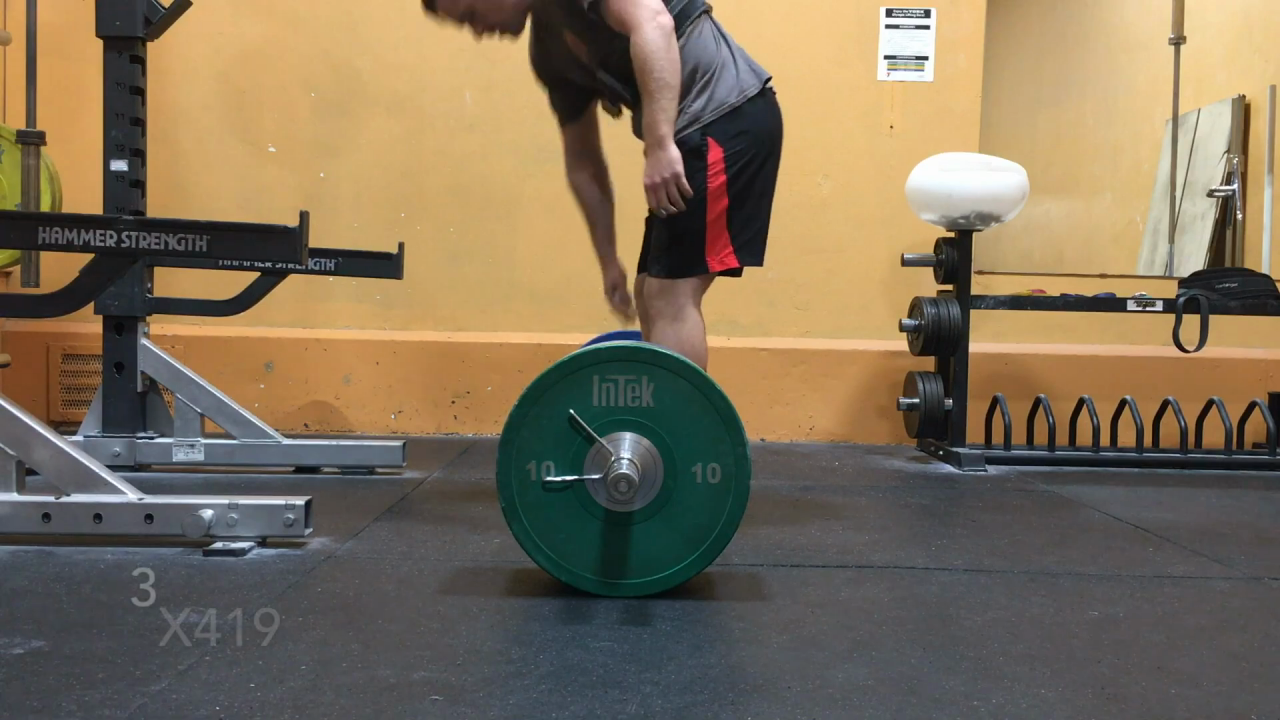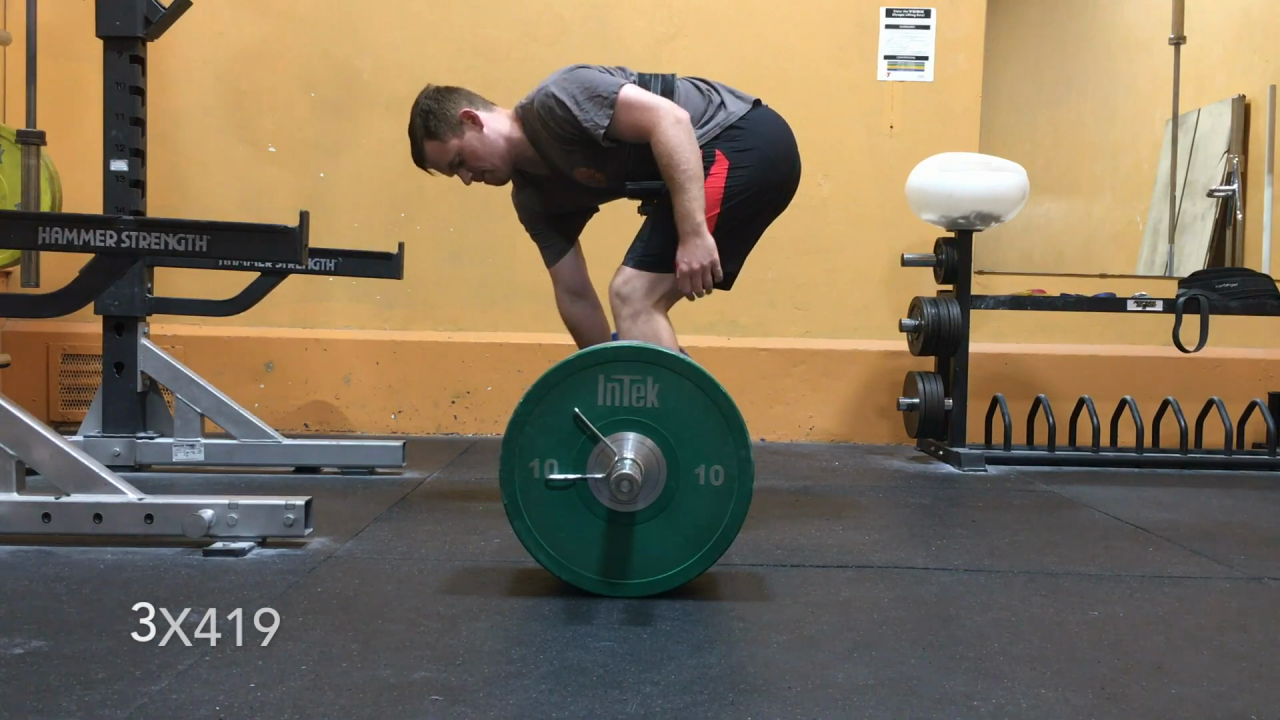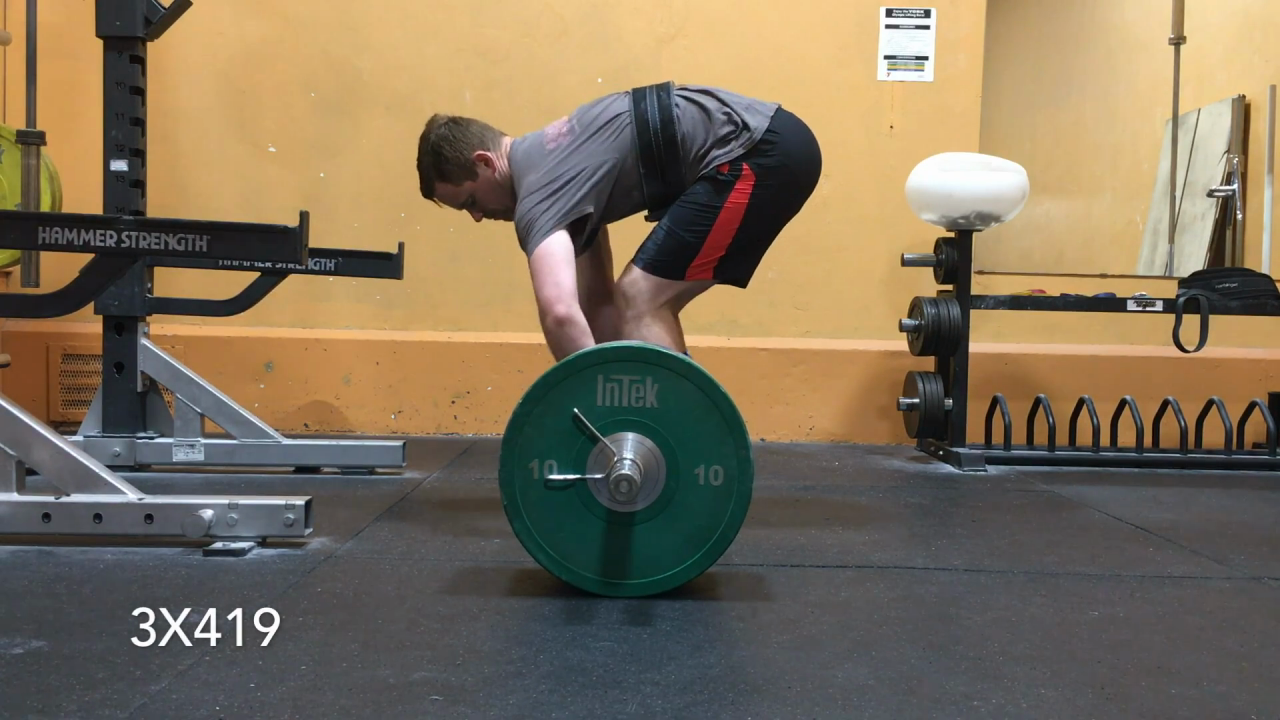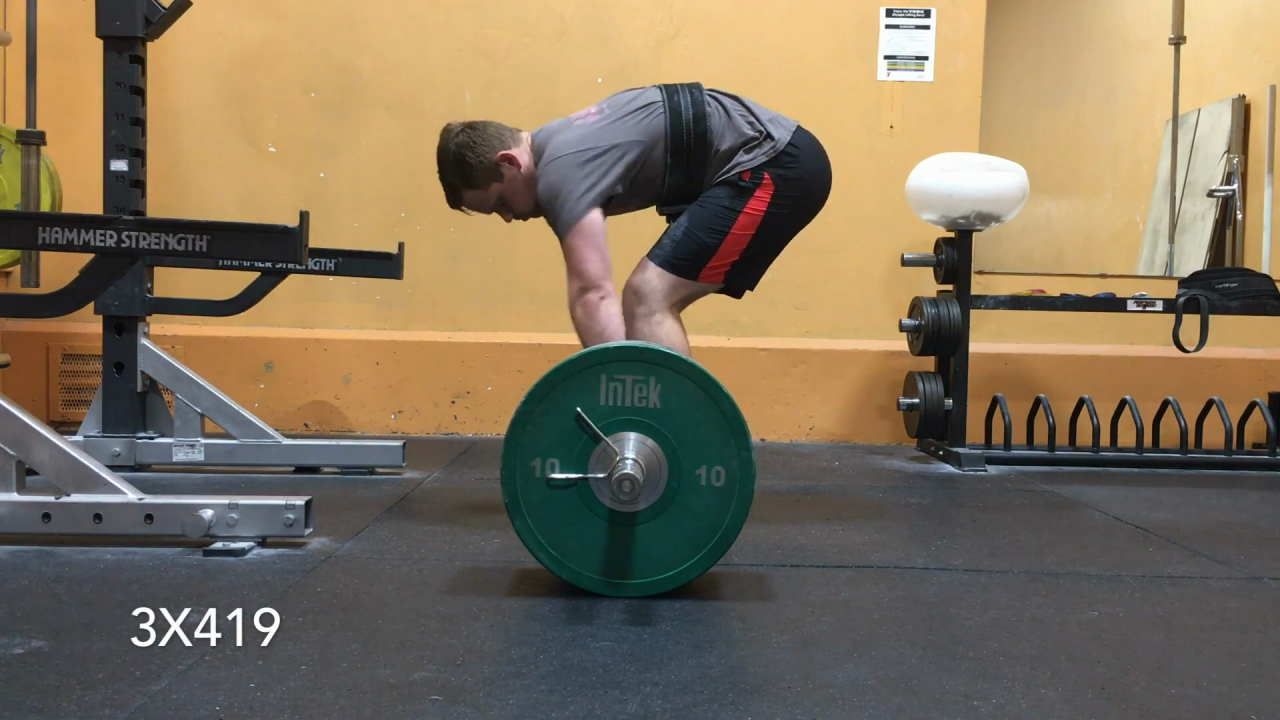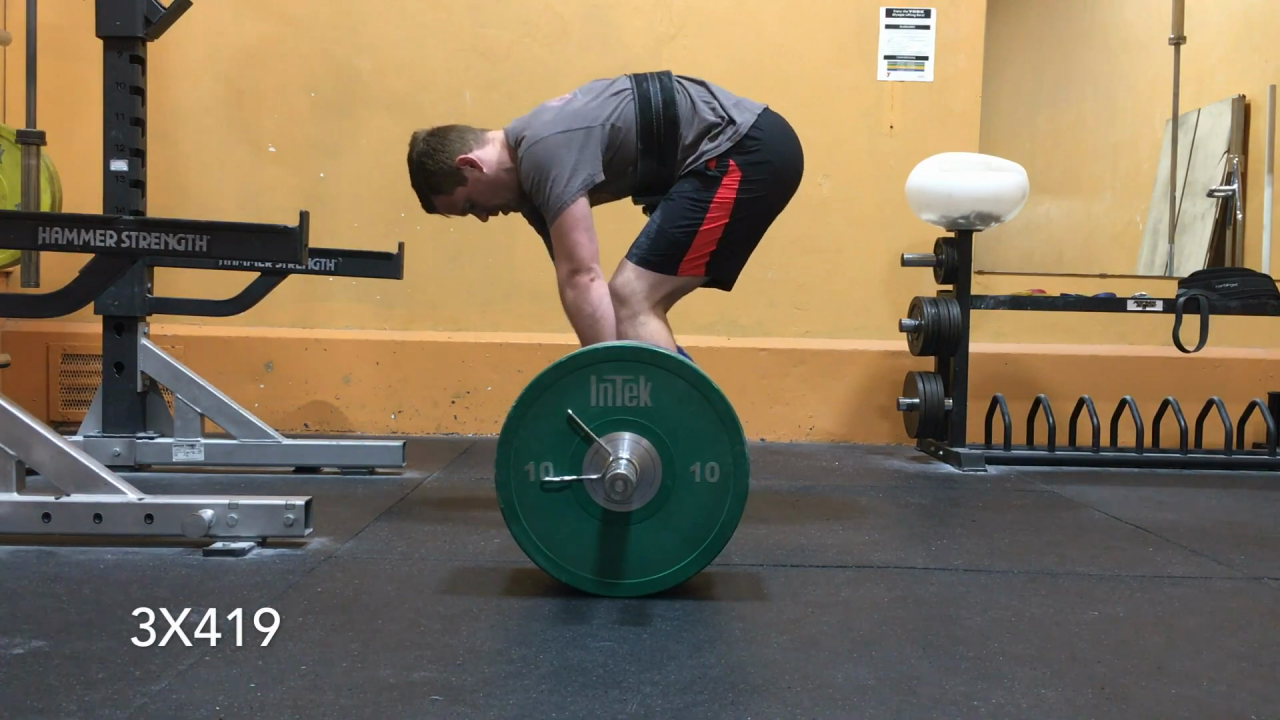
dt=1s
person 1, frame 1
right shoulder: (547, 47)
right elbow: (581, 157)
left wrist: (659, 146)
right wrist: (608, 261)
left hip: (727, 117)
right hip: (716, 123)
left knee: (668, 299)
right knee: (657, 299)
person 1, frame 2
left shoulder: (554, 102)
right shoulder: (534, 193)
left elbow: (669, 119)
right elbow: (574, 294)
left wrist: (693, 235)
left hip: (746, 142)
left knee: (633, 295)
right knee: (640, 300)
person 1, frame 3
left shoulder: (540, 188)
right shoulder: (557, 169)
left elbow: (559, 311)
right elbow: (597, 300)
left hip: (763, 152)
right hip: (772, 146)
left knee: (641, 300)
right knee: (650, 302)
person 1, frame 4
left shoulder: (562, 170)
right shoulder: (564, 160)
left elbow: (592, 293)
right elbow: (595, 291)
left hip: (776, 165)
right hip: (777, 162)
left knee: (649, 299)
right knee: (653, 301)
person 1, frame 5
left shoulder: (543, 152)
right shoulder: (533, 164)
left elbow: (581, 276)
right elbow: (575, 278)
left hip: (748, 151)
right hip: (754, 148)
left knee: (632, 298)
right knee: (638, 300)
